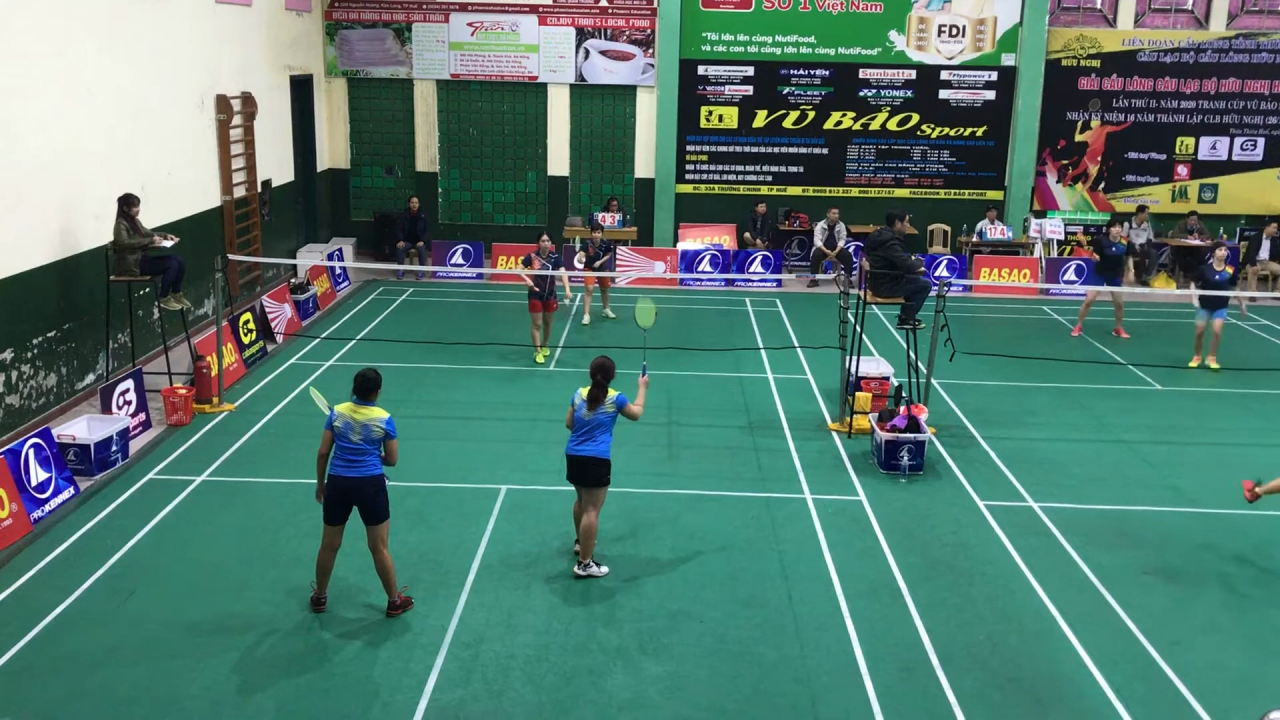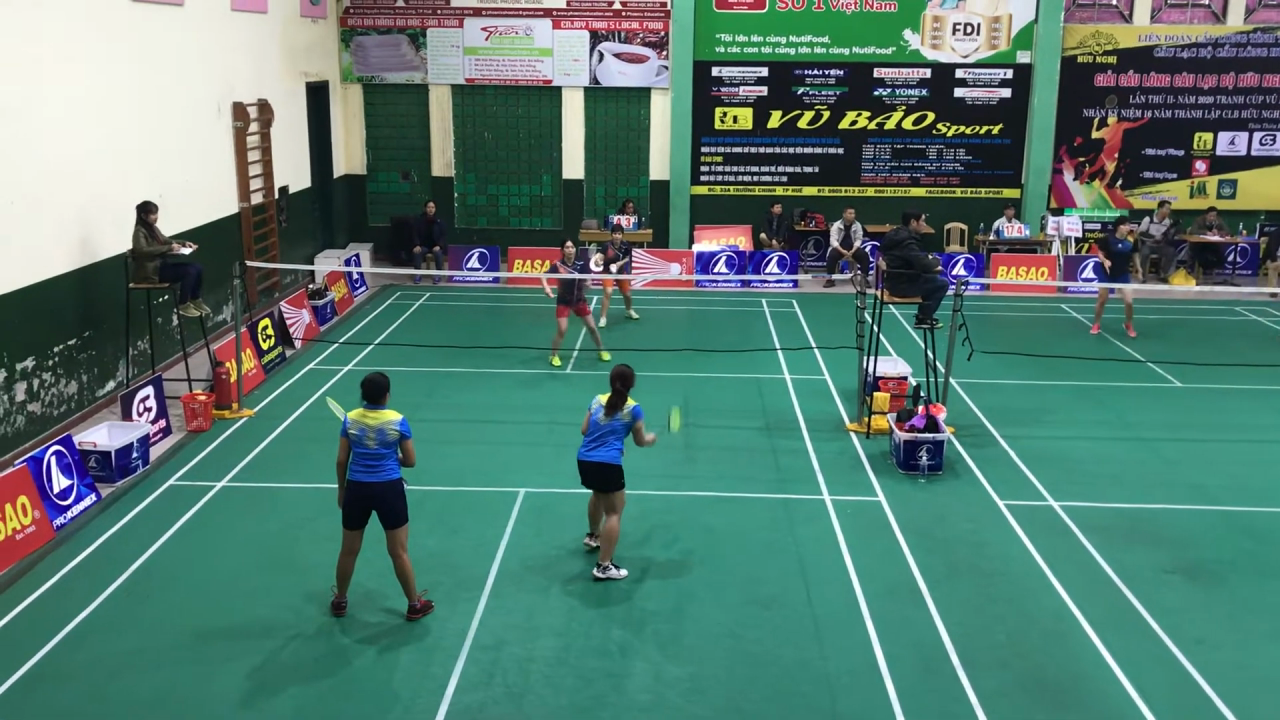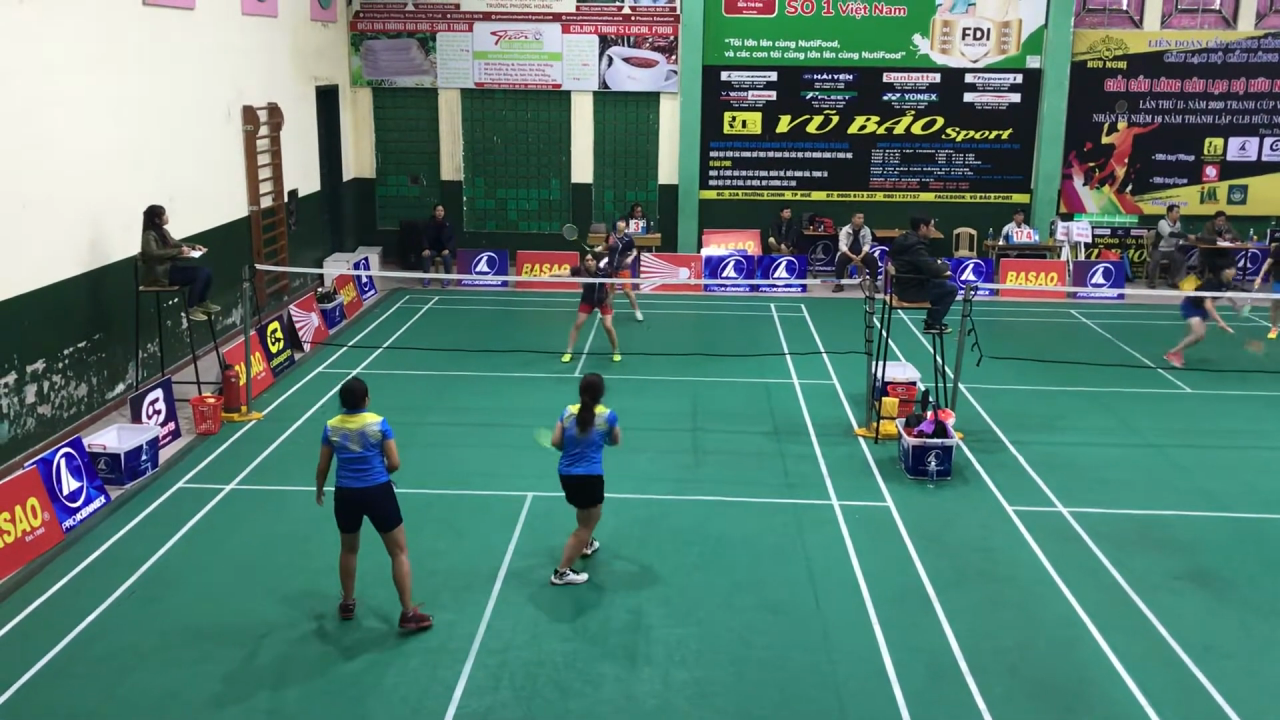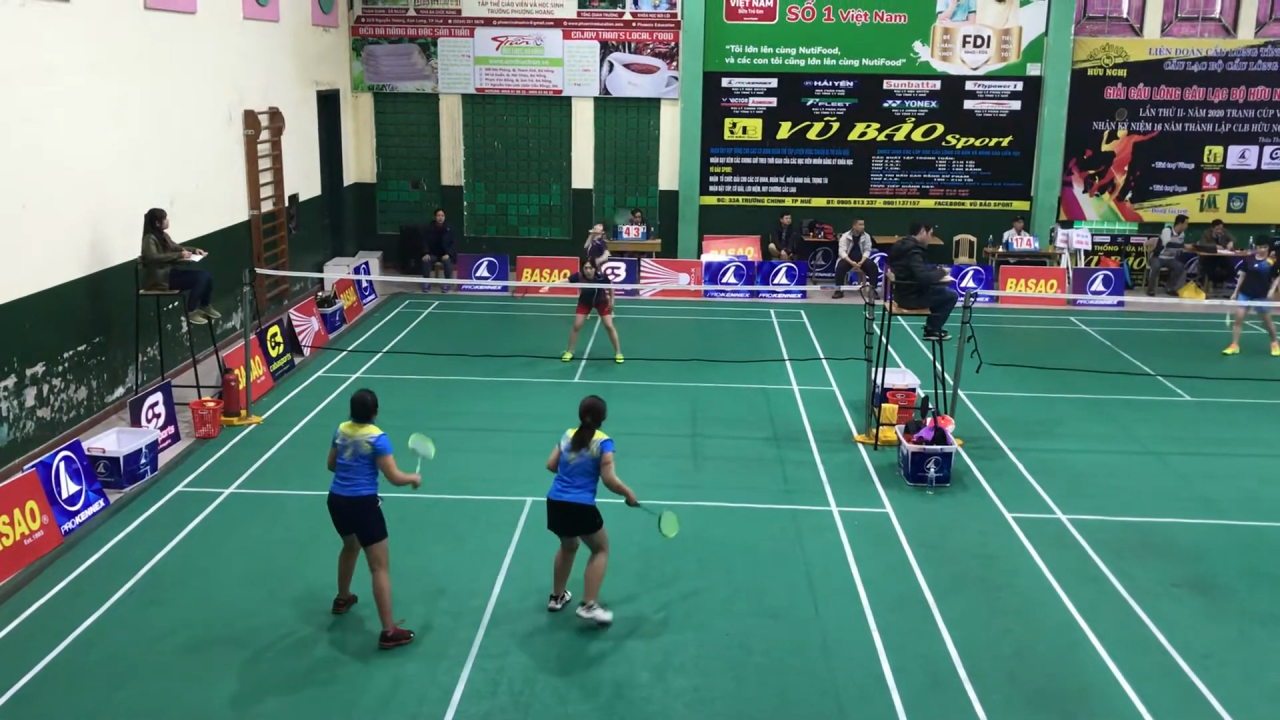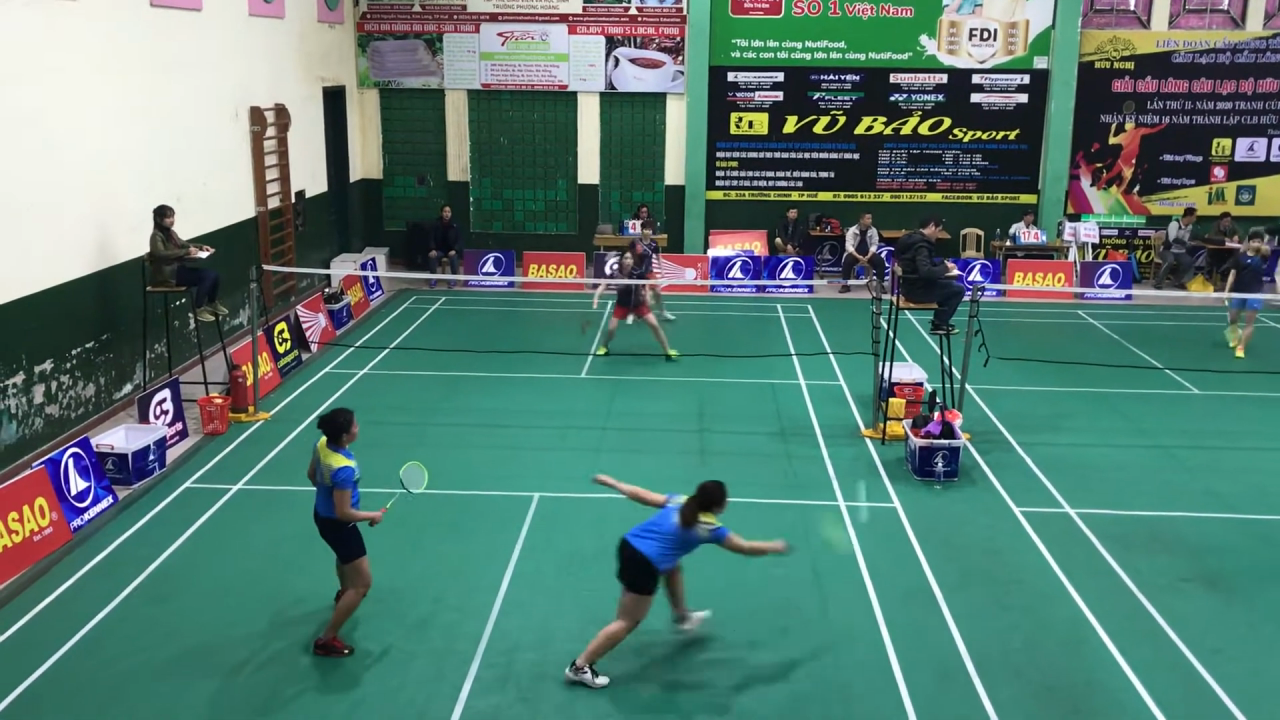
dt=1s
person 1, frame 1
left shoulder: (337, 412)
right shoulder: (384, 419)
left elbow: (323, 453)
right elbow: (392, 460)
left wrist: (320, 483)
left hip: (338, 484)
right hip: (370, 485)
left knee: (329, 545)
right knee: (380, 548)
left ankle: (319, 597)
right ankle: (394, 601)
person 1, frame 2
left shoulder: (350, 420)
right shoulder: (398, 421)
left elbow: (341, 461)
right elbow: (410, 461)
left wrist: (341, 490)
left hip: (357, 490)
right hip: (389, 489)
left knee: (349, 550)
right knee: (399, 552)
left ankle: (340, 601)
right ankle: (414, 605)
person 1, frame 3
left shoulder: (332, 427)
right shoulder: (379, 423)
left elbow: (322, 467)
right elbow: (393, 464)
left wrist: (319, 489)
left hip: (346, 495)
right hip: (378, 493)
left knee: (348, 550)
right knee: (399, 553)
left ankle: (347, 603)
right ankle: (408, 614)
person 1, frame 4
left shoulder: (341, 430)
right shoulder: (377, 438)
right elbow: (394, 477)
right wrist: (413, 479)
left hip: (336, 500)
right hip: (363, 504)
left knee: (350, 547)
right knee: (380, 568)
left ankle: (342, 598)
right ankle: (389, 631)
person 1, frame 5
left shoulder: (321, 445)
right shoulder: (343, 468)
left elbow: (311, 475)
right elbow: (343, 513)
right wrist: (373, 516)
left hip: (322, 515)
right hip: (337, 524)
left knee: (345, 554)
right knee: (362, 584)
left ankle: (344, 594)
right ankle: (326, 640)
person 2, frame 1
left shoulder: (579, 394)
right shoulder: (615, 398)
left elbow: (569, 423)
right elbow: (636, 413)
right wrist: (642, 388)
left hip: (573, 455)
right hip: (596, 459)
left knee: (582, 501)
right knee: (591, 510)
left ankle: (580, 541)
right ankle: (584, 563)
person 2, frame 2
left shoulder: (597, 400)
right shoulder: (633, 409)
left elbow: (584, 430)
right elbow: (640, 441)
right wrist: (651, 439)
left hip: (584, 460)
right hip: (607, 464)
left knee: (598, 497)
right knee: (614, 513)
left ankle: (593, 536)
right ankle: (604, 566)
person 2, frame 3
left shoulder: (568, 412)
right shoulder: (608, 416)
left elbow: (555, 442)
right elbow: (615, 441)
left hip: (566, 474)
right hip: (589, 476)
left knee: (585, 513)
right knee: (588, 524)
left ankle: (586, 544)
right ankle: (562, 572)
person 2, frame 4
left shoulder: (567, 435)
right shoulder: (603, 442)
left elbow: (551, 465)
right elbow: (609, 480)
right wrist: (629, 494)
left hip: (555, 502)
right hip: (581, 506)
left knee: (568, 547)
right knee: (600, 550)
left ankle: (557, 597)
right ankle: (589, 604)
person 2, frame 5
left shoulder: (678, 502)
right shoulder: (710, 527)
left elbow: (644, 496)
right elbow: (744, 548)
left wrist: (612, 483)
right wrist: (774, 547)
left hip: (630, 544)
right hip: (643, 563)
left knee: (673, 569)
right knee: (628, 620)
left ankle: (683, 617)
right ankle: (580, 667)
